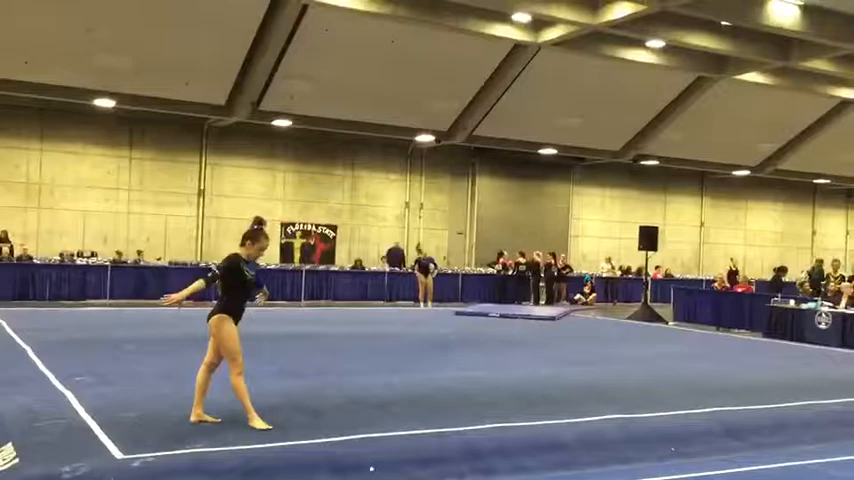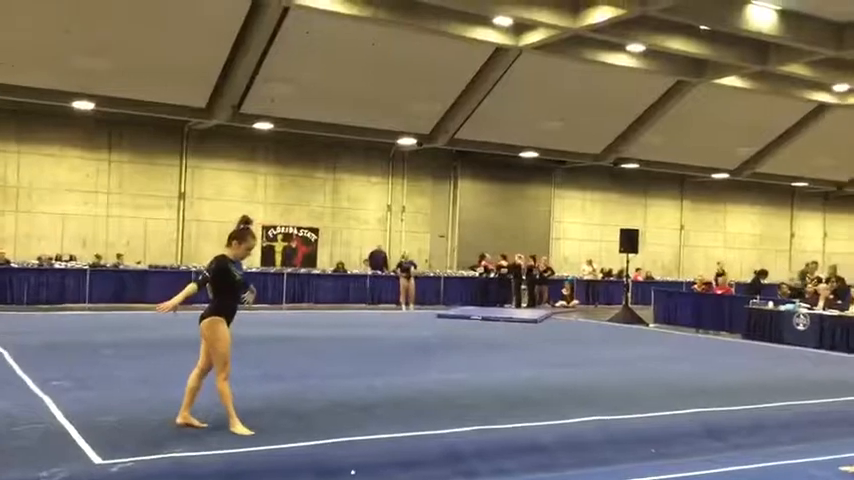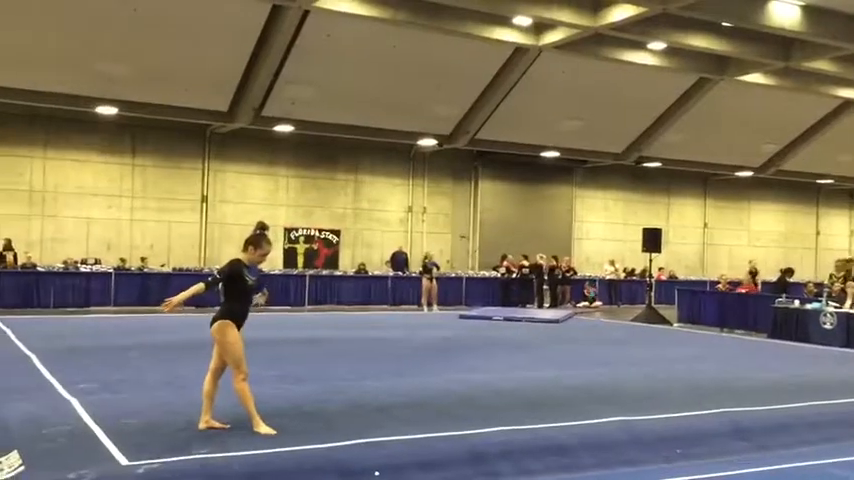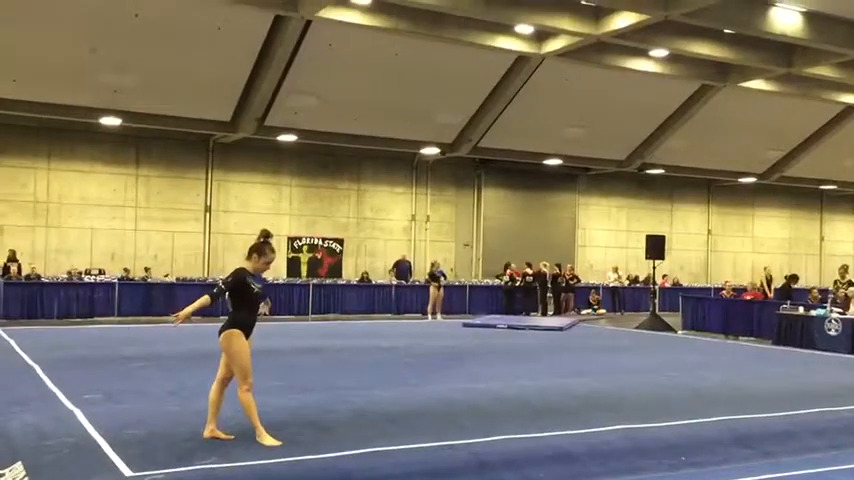
dt=0.4s
person 1, frame 1
left shoulder: (248, 264)
right shoulder: (233, 261)
right elbow: (208, 279)
left wrist: (261, 292)
right wrist: (182, 294)
left hip: (229, 318)
right hip: (222, 318)
left knee: (210, 364)
right knee: (237, 368)
left ankle: (197, 412)
right ankle: (252, 417)
person 1, frame 2
left shoulder: (236, 265)
right shoulder: (220, 262)
right elbow: (199, 282)
left wrist: (248, 292)
right wrist: (176, 300)
left hip: (219, 320)
right hip: (214, 320)
left knee: (202, 369)
right knee: (223, 372)
left ankle: (184, 415)
right ankle: (234, 422)
person 1, frame 3
left shoulder: (252, 270)
right shoulder: (234, 267)
right elbow: (209, 283)
left wrist: (260, 296)
right wrist: (182, 296)
left hip: (233, 324)
right hip: (225, 323)
left knee: (215, 371)
right knee: (241, 373)
left ankle: (206, 419)
right ankle: (257, 422)
person 1, frame 4
left shoulder: (255, 278)
right shoulder: (239, 275)
right elbow: (215, 294)
left wrist: (263, 305)
right wrist: (189, 310)
left hip: (241, 333)
right hip: (233, 333)
left knee: (222, 380)
right knee: (246, 384)
left ankle: (210, 428)
right ankle: (260, 432)
